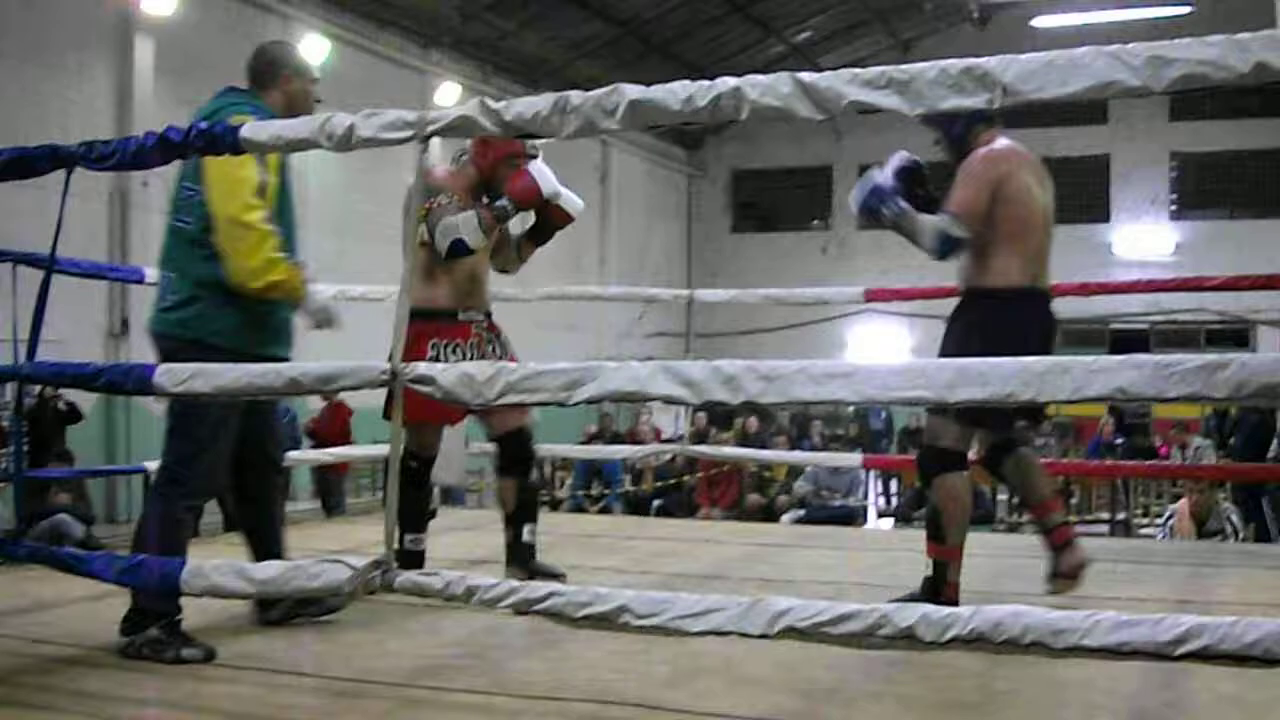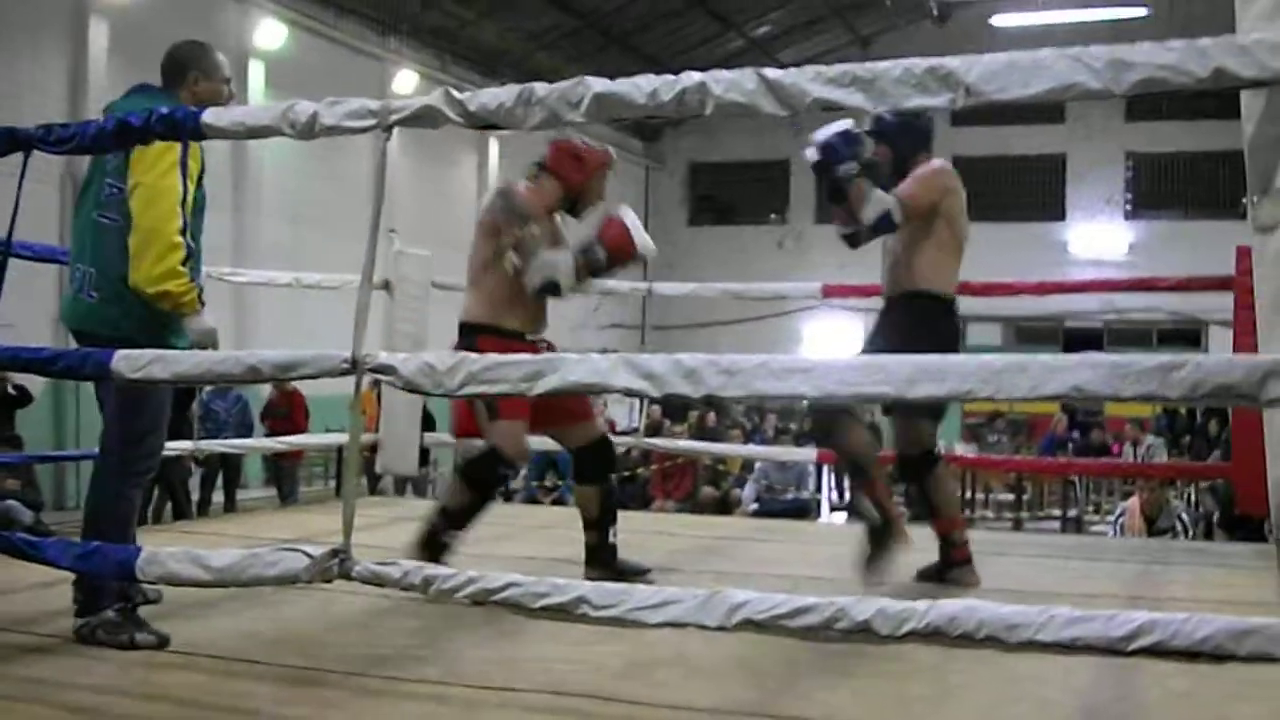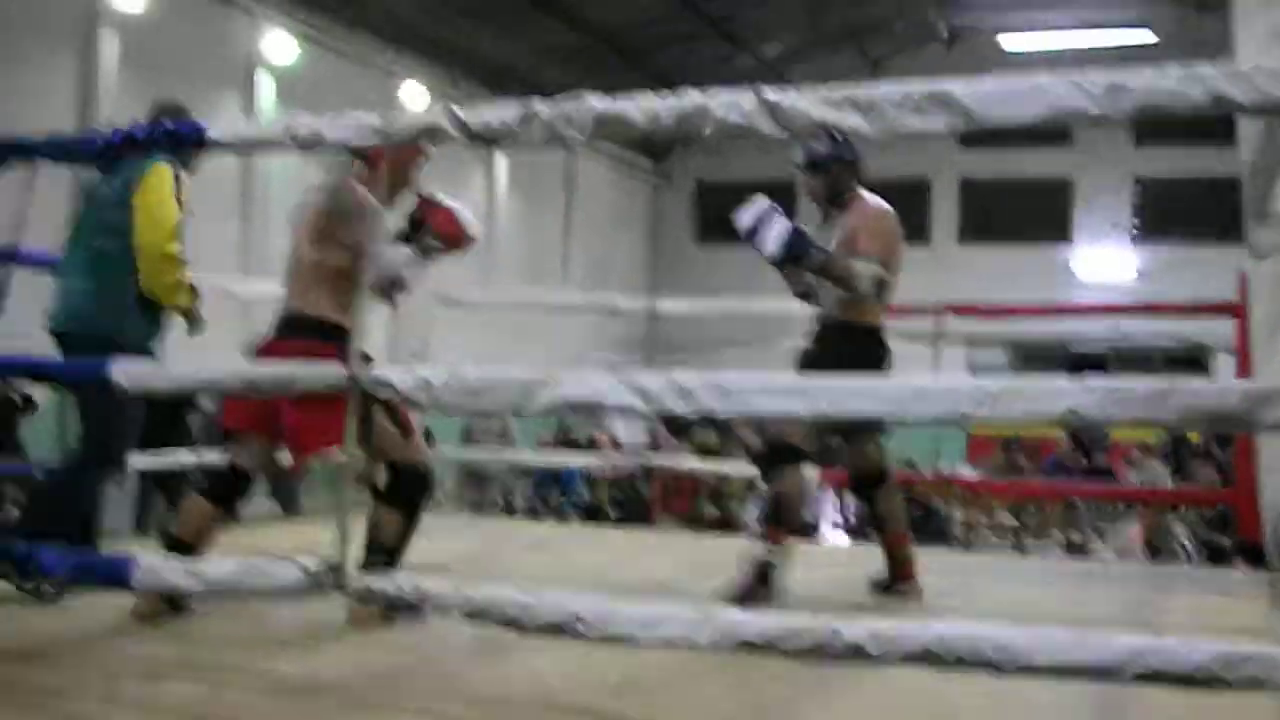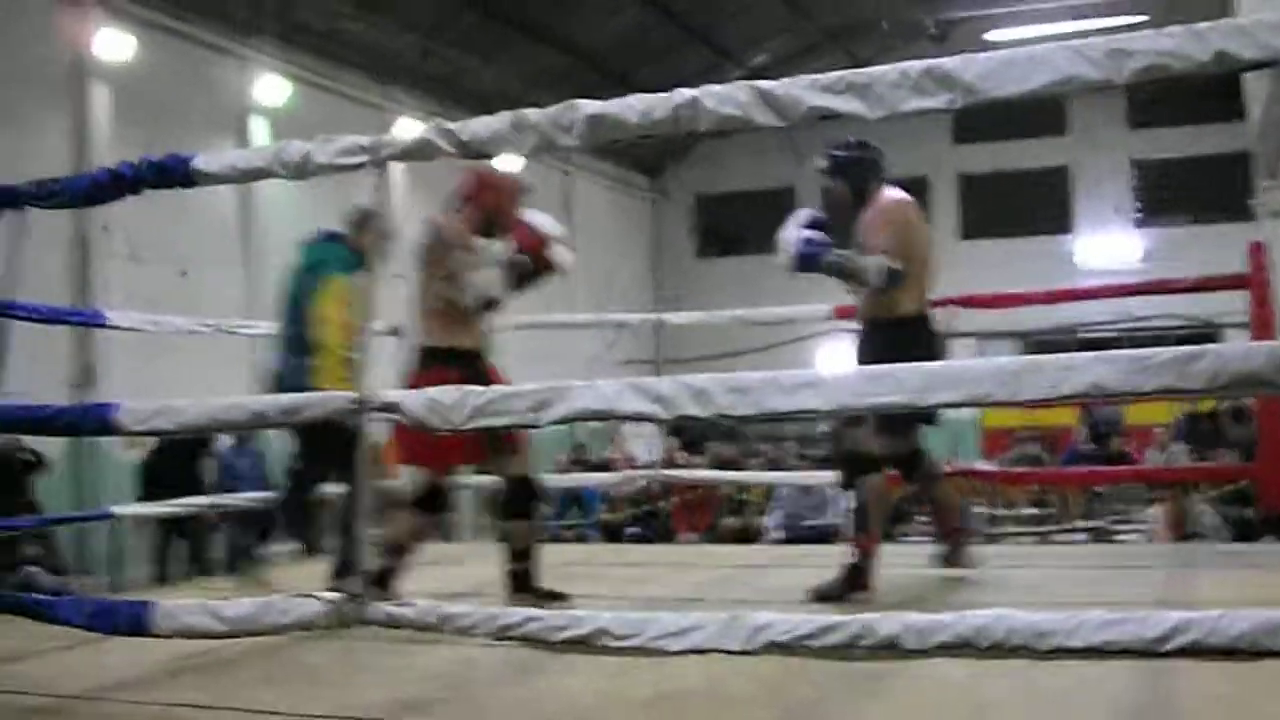
dt=1s
person 1, frame 1
left shoulder: (248, 133)
right shoulder: (245, 129)
right elbow: (242, 229)
left wrist: (286, 297)
right wrist: (299, 291)
left hip: (235, 335)
right hip: (212, 334)
left knee: (258, 466)
right knee: (189, 476)
left ankle: (276, 591)
right ankle: (148, 622)
person 1, frame 2
left shoulder: (128, 124)
right shoulder: (168, 131)
right elbow: (157, 231)
right wrist: (189, 306)
left hip: (100, 311)
right hip: (133, 320)
left knee: (124, 449)
right knee: (130, 457)
left ankle: (104, 581)
right ankle: (101, 603)
person 1, frame 3
left shoulder: (117, 172)
right shoulder: (158, 172)
right elbow: (159, 252)
left wrist: (173, 299)
right wrist: (185, 302)
left hip: (87, 322)
right hip: (113, 328)
left knee: (106, 438)
right knee: (107, 445)
left ankle: (74, 540)
right ankle: (32, 543)
person 1, frame 4
left shoulder: (318, 260)
right shoulder: (339, 274)
right elbow: (334, 345)
left hip: (294, 385)
right hip: (322, 390)
left knee: (309, 474)
right knee: (360, 474)
right ankle: (346, 569)
person 2, frame 1
left shoulder: (987, 160)
right shoulder: (1030, 164)
left elbow: (946, 241)
left wrist: (891, 209)
right wrist: (919, 200)
left hip: (992, 314)
right hip: (1031, 314)
left knee: (943, 448)
right knee: (998, 440)
left ankle: (943, 590)
right ankle: (1063, 546)
person 2, frame 2
left shoulder: (934, 177)
right shoulder: (912, 184)
left elbow: (879, 219)
right elbow: (856, 233)
left wrist: (846, 172)
right wrist: (839, 177)
left hip: (920, 320)
right hip: (916, 324)
left knee: (835, 411)
right knee: (917, 451)
left ankle: (882, 518)
right ankle: (955, 559)
person 2, frame 3
left shoulder: (872, 214)
right shoulder: (843, 221)
left elbow: (875, 286)
right elbow: (812, 291)
left wrist: (812, 253)
right wrist: (778, 251)
left hip: (849, 345)
right hip: (845, 346)
left knee: (781, 445)
right knee: (868, 465)
left ankle: (767, 570)
right ankle: (901, 572)
person 2, frame 4
left shoulder: (887, 206)
right shoulder: (886, 209)
left elbow: (886, 275)
right elbow: (868, 280)
left wrist: (824, 257)
right wrist: (828, 250)
left hip: (895, 340)
right hip: (908, 338)
left knee: (861, 448)
right knee: (902, 444)
left ankle: (858, 573)
right ankle: (955, 536)
person 3, frame 1
left shoulder: (486, 205)
right shoulder: (433, 183)
left elbow: (508, 260)
right elbow: (452, 240)
left wrist: (547, 224)
right wrist: (509, 201)
left hip: (482, 332)
right hip: (434, 334)
left knee: (517, 442)
right knee: (420, 454)
left ankle: (521, 560)
right ankle: (408, 563)
person 3, frame 2
left shoulder: (548, 224)
right shoulder: (514, 200)
left elbow: (552, 280)
right elbow: (541, 278)
left wrist: (607, 252)
right wrist: (603, 249)
left hip: (530, 350)
right hip: (487, 349)
left knee: (594, 448)
right knee: (504, 454)
left ankle: (602, 558)
right ankle: (431, 553)
person 3, frame 3
left shoulder: (327, 198)
right shoulder: (352, 195)
right elbow: (378, 275)
left wrist: (411, 239)
right wrist: (431, 242)
left hip: (285, 346)
right hip: (324, 351)
left knee: (237, 473)
right knee: (411, 465)
left ankle: (159, 586)
right ankle: (375, 593)
person 3, frame 4
left shoulder: (466, 243)
right shoulder: (448, 234)
left elbow: (475, 297)
right elbow: (476, 297)
left wrist: (527, 265)
right wrist: (522, 258)
left hip: (434, 373)
right hip: (461, 373)
left knee: (431, 493)
right knee: (520, 478)
left ankle: (378, 583)
right ankle: (523, 586)
